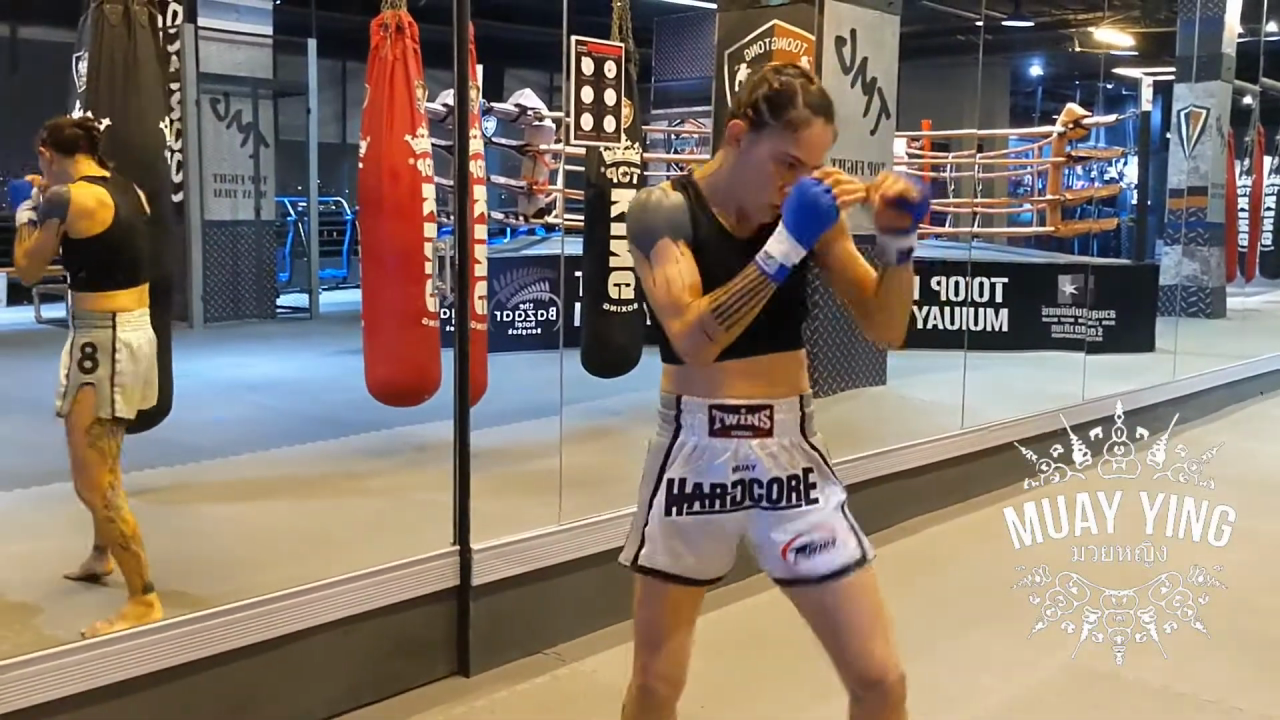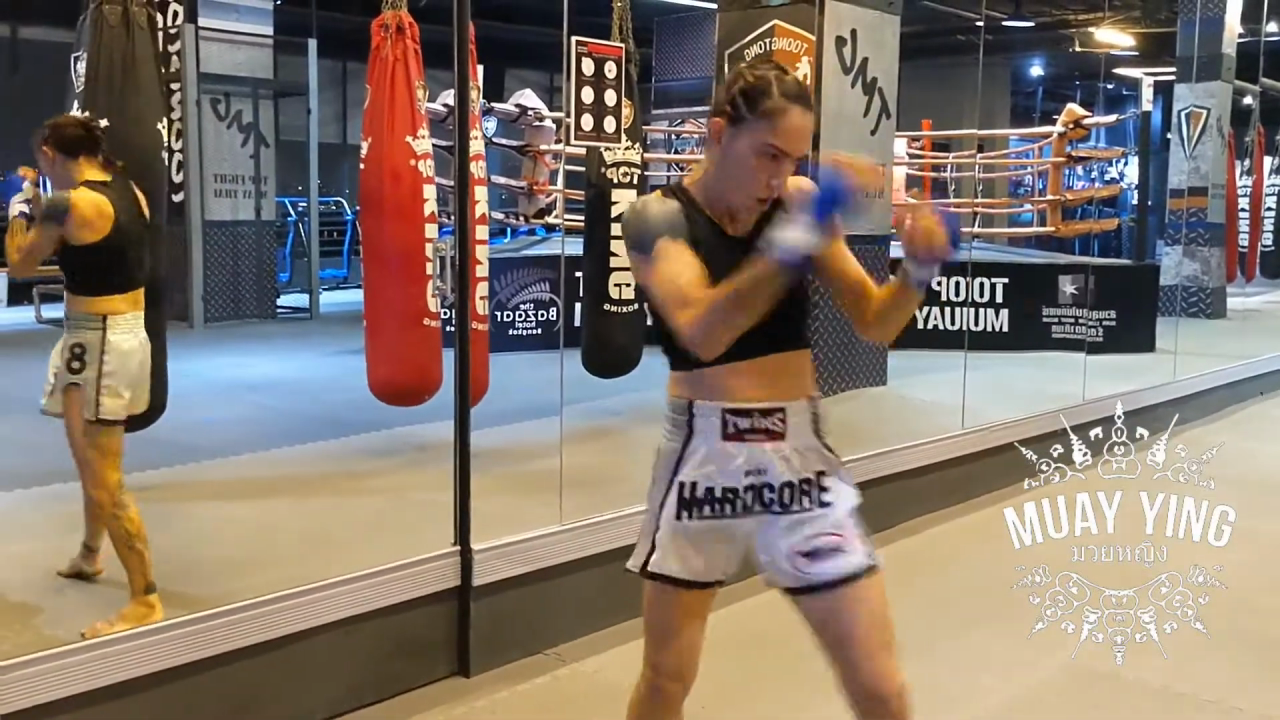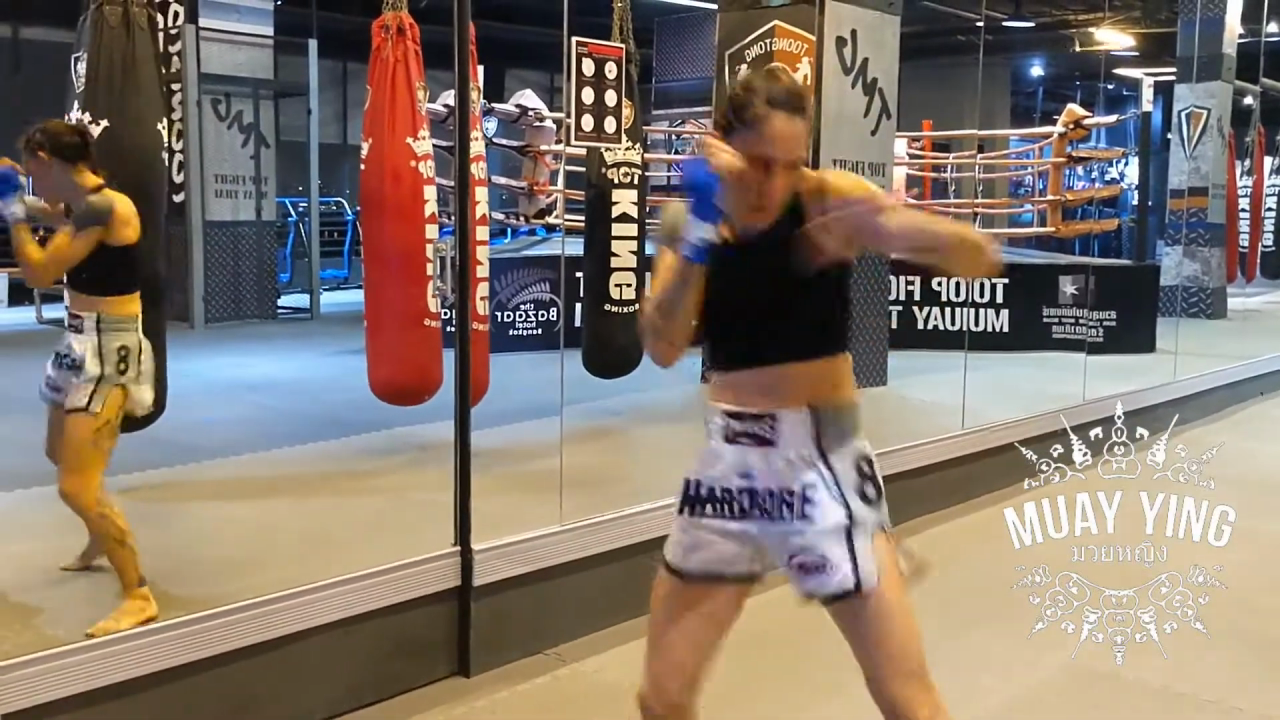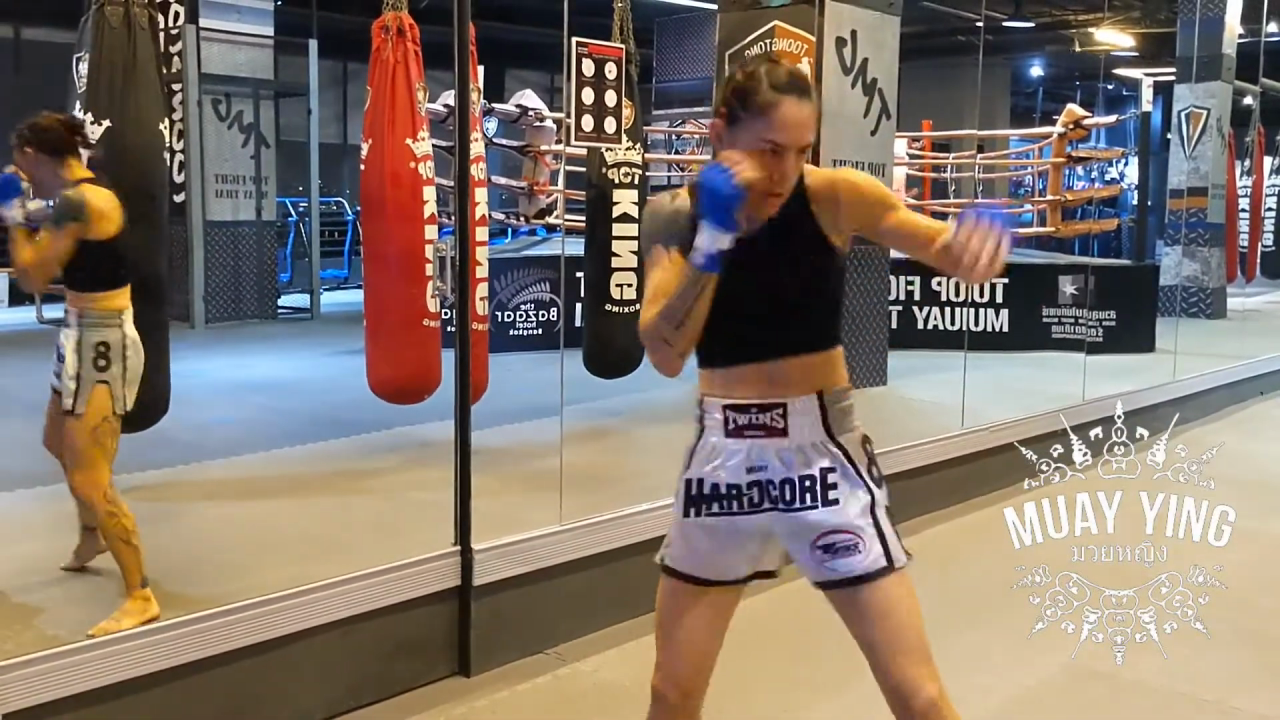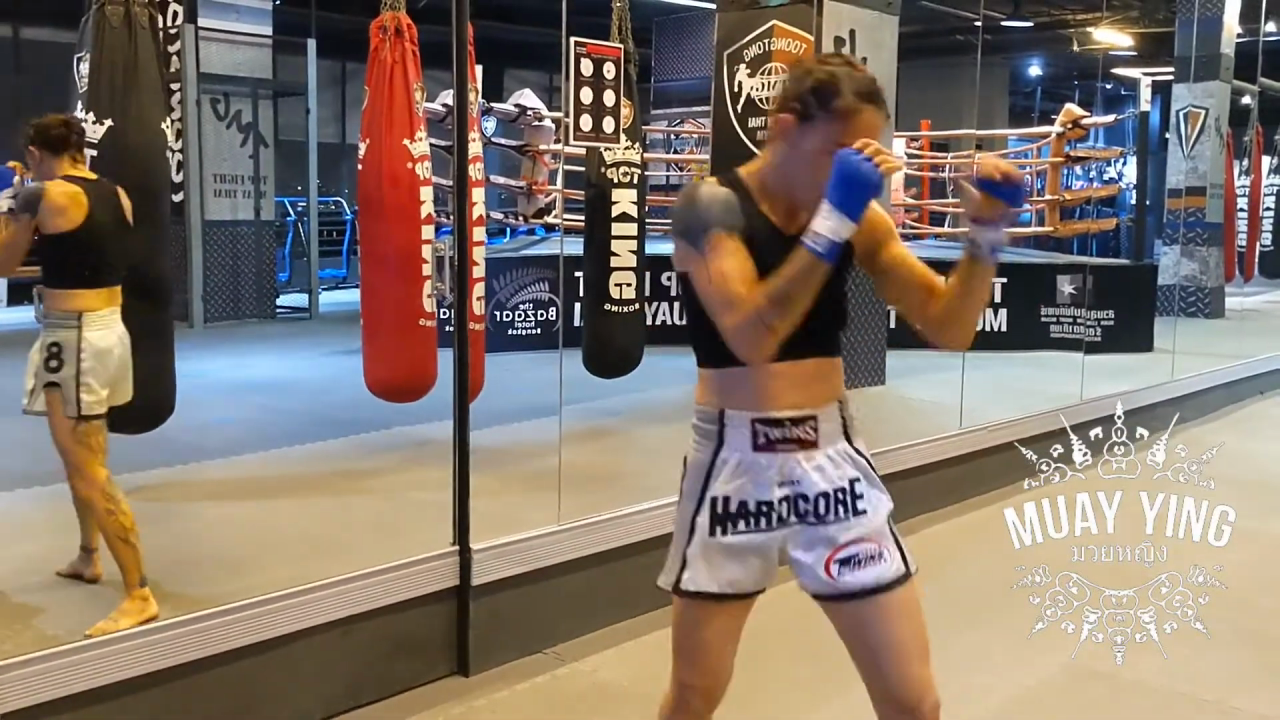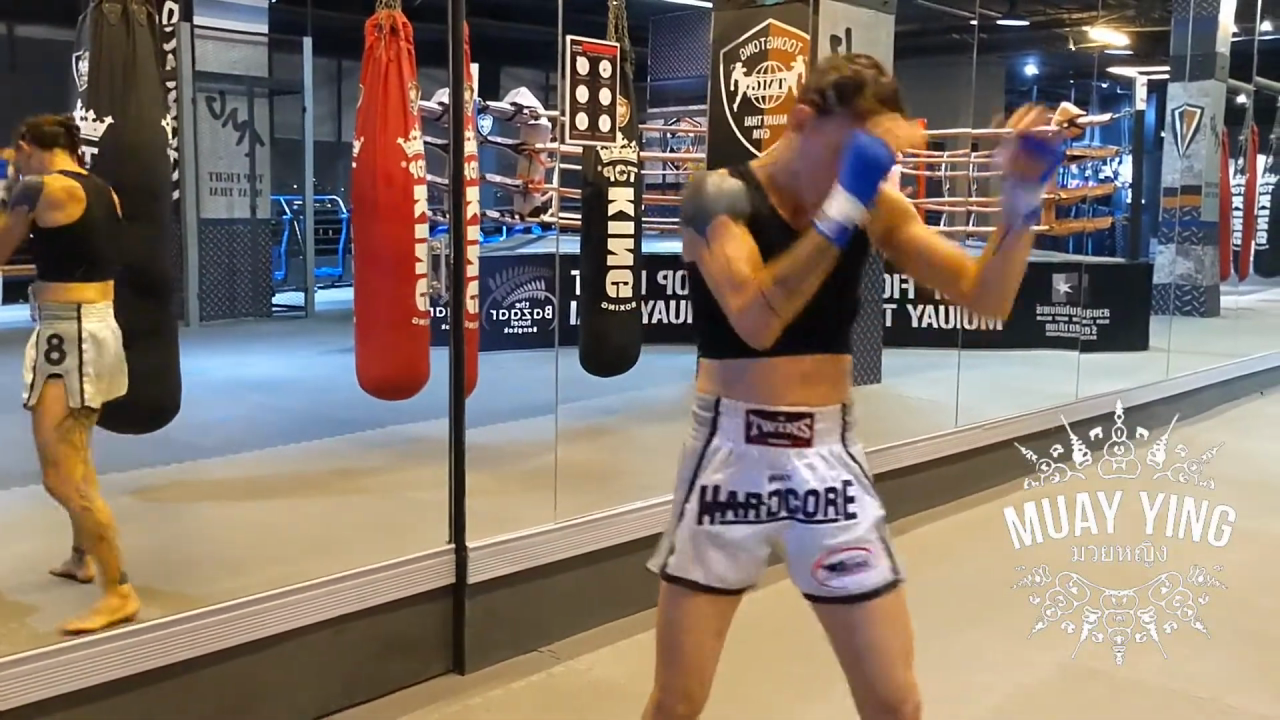
dt=0.2s
person 1, frame 1
left shoulder: (810, 206)
right shoulder: (662, 211)
left elbow: (886, 329)
right elbow: (692, 339)
left wrist: (897, 242)
right wrist: (785, 245)
left hip: (791, 454)
right hip: (695, 456)
person 1, frame 2
left shoulder: (799, 202)
right shoulder: (661, 216)
left elbow: (878, 325)
right elbow: (704, 334)
left wrist: (920, 270)
right wrist: (800, 232)
left hip: (798, 457)
right hip: (702, 460)
person 1, frame 3
left shoulder: (833, 198)
right shoulder: (684, 222)
left elbow: (978, 255)
right elbow: (661, 346)
left wrist: (891, 222)
right wrist: (700, 226)
left hip: (824, 464)
right hip: (730, 464)
person 1, frame 4
left shoulder: (835, 196)
right shoulder: (676, 217)
left elbow: (956, 245)
right elbow: (665, 354)
left wrist: (984, 236)
right wrist: (712, 237)
left hip: (822, 454)
right hip: (725, 458)
person 1, frame 5
left shoulder: (858, 207)
right shoulder: (708, 206)
left elbow: (950, 327)
right elbow: (751, 338)
left wrist: (986, 230)
right wrist: (834, 218)
left hip: (832, 464)
right hip: (733, 467)
person 1, frame 6
left shoulder: (873, 206)
right shoulder: (717, 196)
left elbow: (986, 298)
right elbow: (756, 321)
left wrist: (1022, 190)
right wrist: (841, 205)
left hip: (826, 462)
right hip: (730, 460)
person 2, frame 1
left shoulder: (68, 199)
right shoulder: (127, 189)
left elbow: (28, 273)
left wrist: (26, 212)
left hip: (102, 343)
right hip: (134, 334)
left knee: (95, 482)
right knee: (99, 456)
left ankle: (143, 601)
right ankle: (102, 555)
person 2, frame 2
left shoulder: (69, 205)
right shoulder: (128, 192)
left hip: (95, 348)
right hip: (121, 337)
left knee: (103, 482)
right knee: (89, 454)
left ankle: (145, 601)
right ankle: (89, 553)
person 2, frame 3
left shoulder: (102, 207)
right shoulder: (79, 202)
left hip: (110, 351)
right hip: (81, 343)
left knee: (78, 485)
right knee: (62, 452)
left ankle: (138, 597)
right ankle: (100, 543)
person 2, frame 4
left shoulder: (75, 203)
right shoulder: (96, 190)
left hip: (100, 344)
right hip: (97, 334)
left knee: (89, 478)
right knee: (59, 442)
left ankle: (140, 597)
right ankle: (91, 538)
person 2, frame 5
left shoulder: (43, 194)
right shoulder: (116, 194)
left hip: (71, 342)
right hip: (108, 333)
left knee: (91, 477)
right knee: (76, 455)
left ankle: (140, 597)
right ankle: (88, 557)
person 2, frame 6
right shoulder: (101, 190)
left hip: (68, 336)
right hip: (99, 327)
left knee: (64, 476)
right knee: (70, 458)
left ankle: (119, 592)
right ankle: (82, 558)
